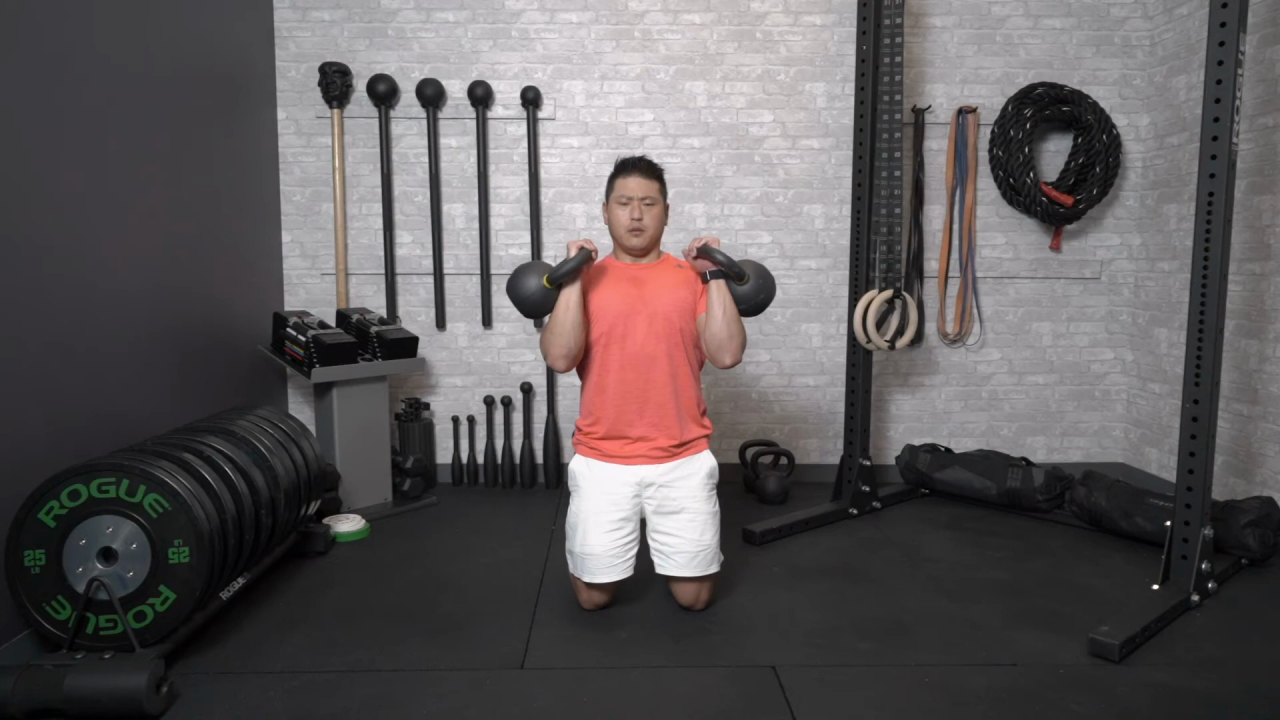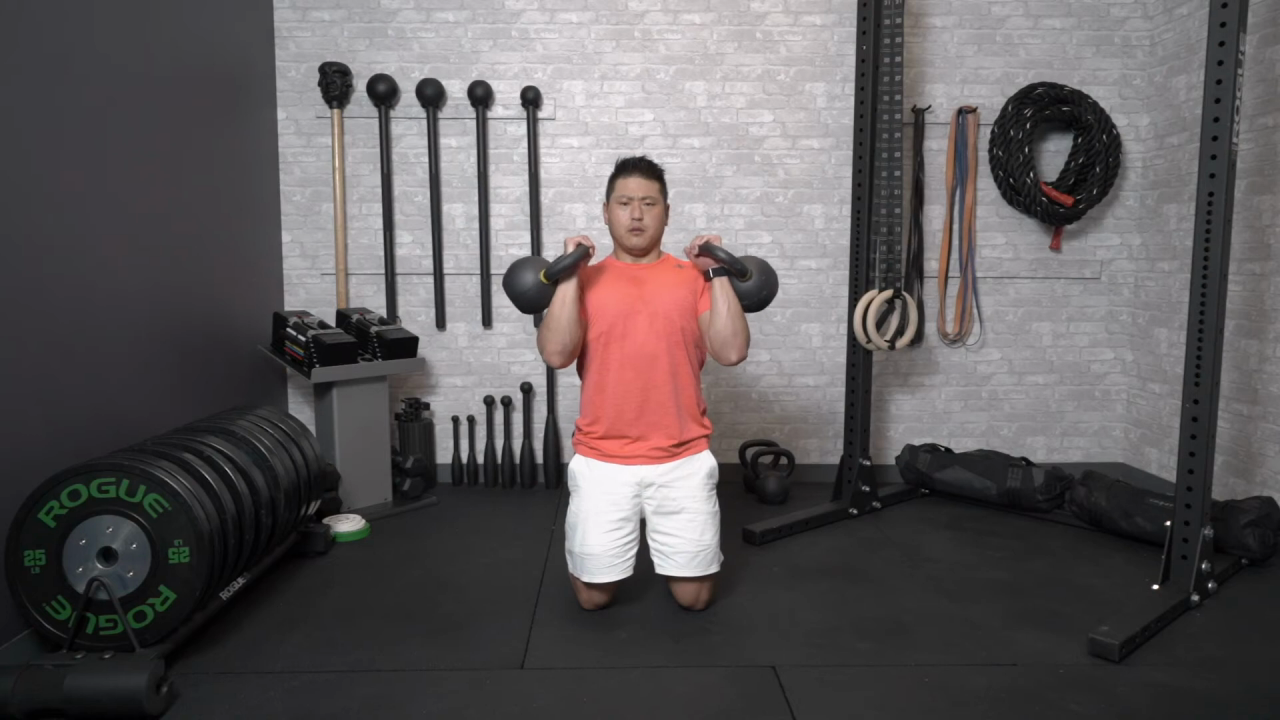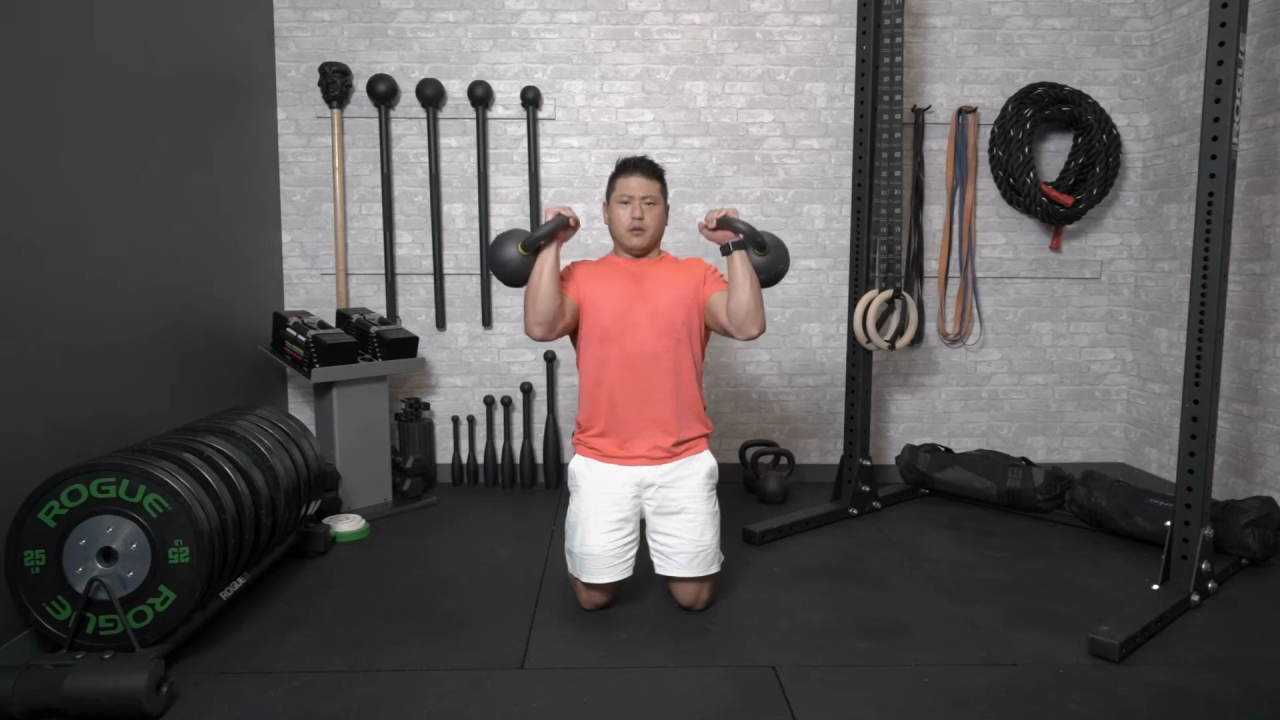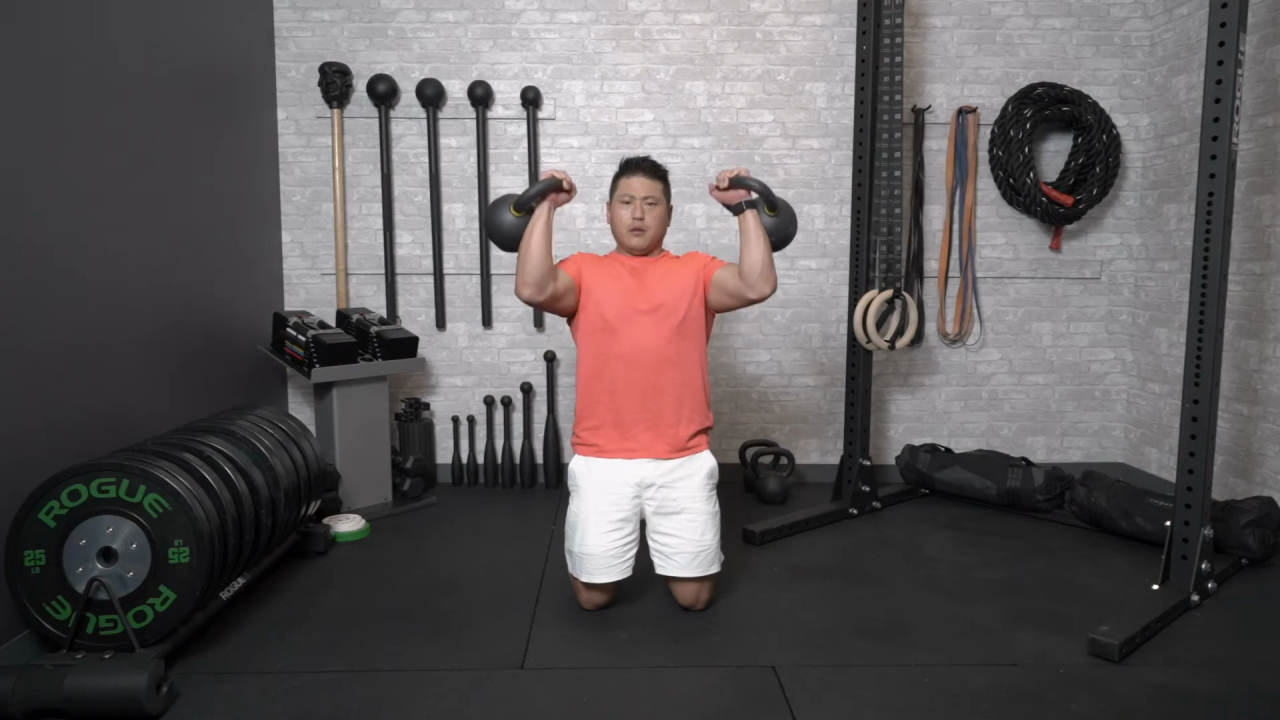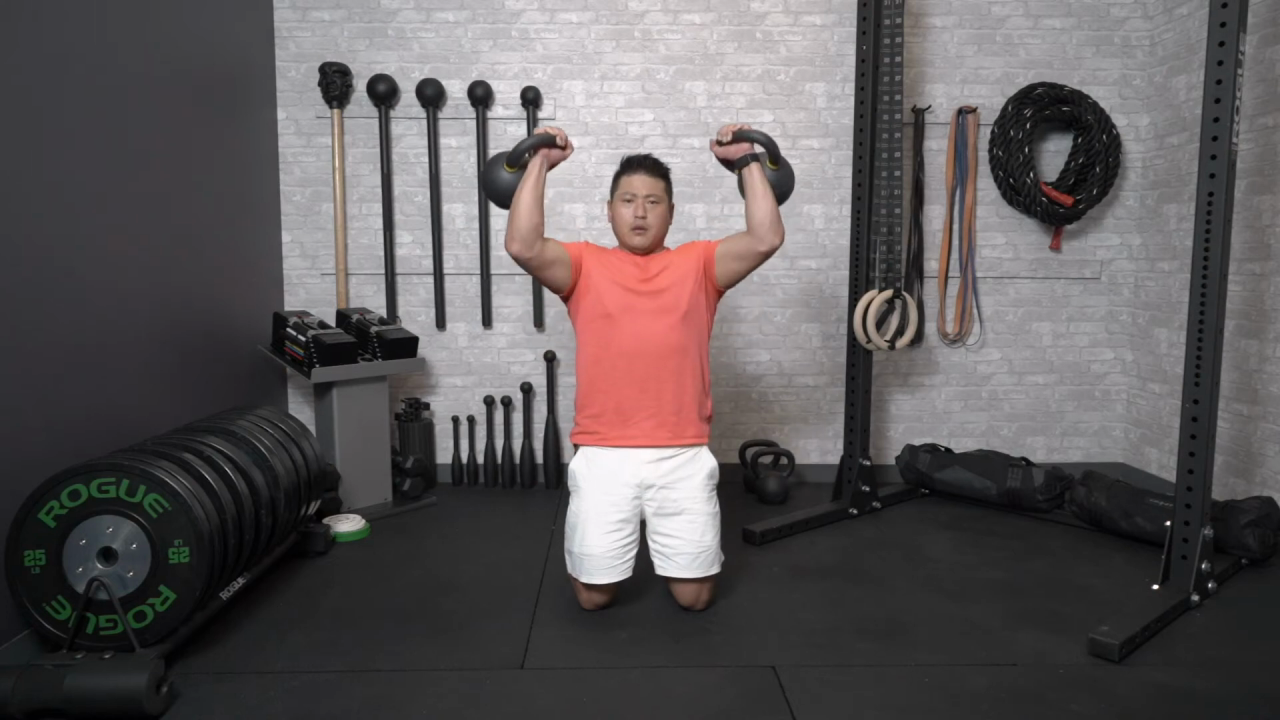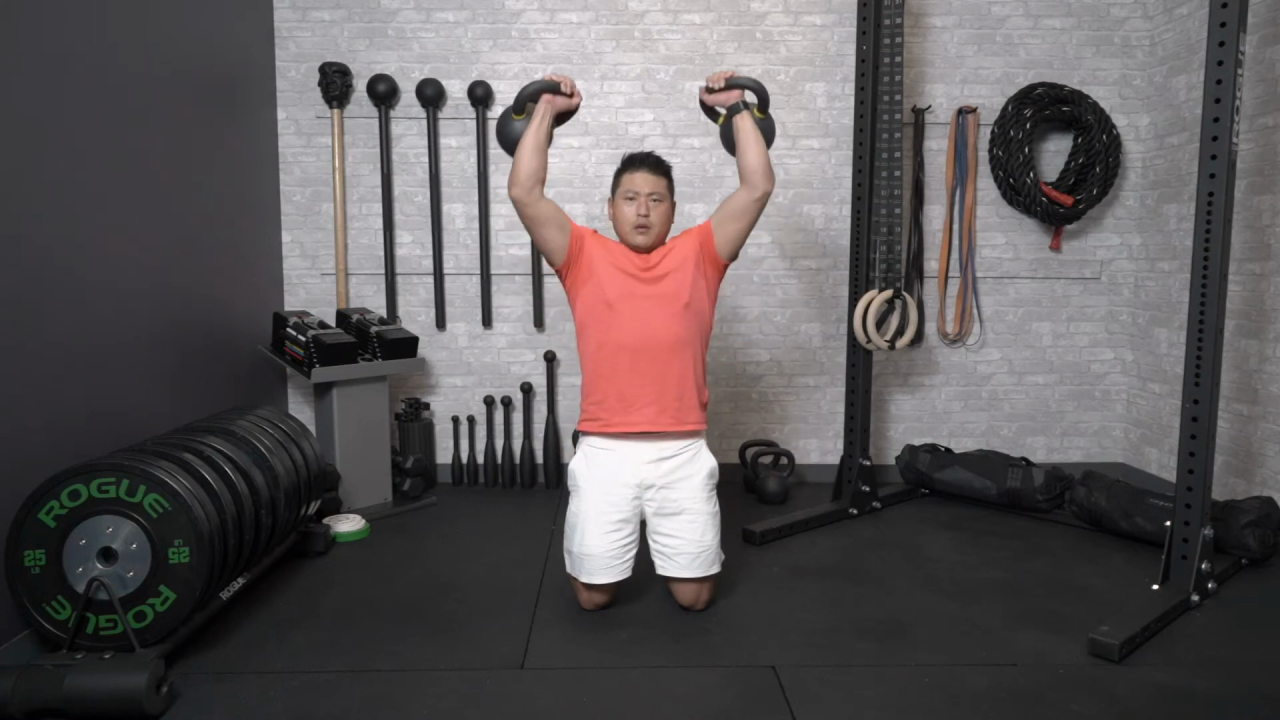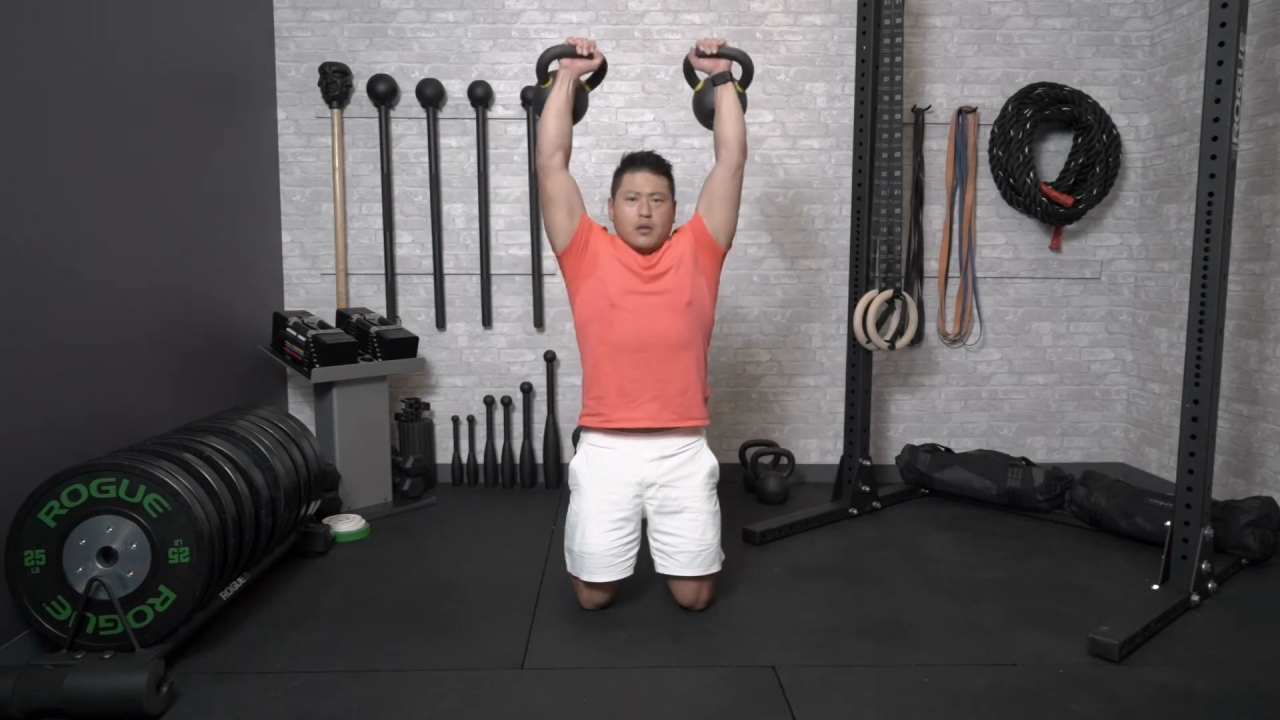
dt=0.5s
person 1, frame 1
left shoulder: (693, 277)
right shoulder: (583, 279)
left elbow: (727, 354)
right elbow: (559, 358)
left wrist: (714, 274)
right wrist: (573, 277)
left hip: (682, 460)
right hip: (601, 461)
left knee: (694, 595)
right knee: (594, 595)
left ankle: (670, 546)
person 1, frame 2
left shoulder: (694, 276)
right shoulder: (584, 278)
left elbow: (732, 351)
right elbow: (555, 353)
left wrist: (718, 272)
right wrist: (569, 273)
left hip: (683, 460)
right hip: (602, 461)
left knee: (694, 595)
right knee: (594, 595)
left ankle: (669, 551)
person 1, frame 3
left shoulder: (695, 274)
right shoulder: (582, 276)
left elbow: (748, 324)
right elbow: (540, 326)
left wrist: (734, 245)
right wrist: (551, 244)
left hip: (682, 461)
right hip: (602, 462)
left knee: (694, 595)
right knee: (594, 593)
left ankle: (661, 543)
right ankle: (610, 546)
person 1, frame 4
left shoulder: (696, 270)
right shoulder: (584, 270)
left elbow: (758, 285)
right elbow: (532, 289)
left wrist: (744, 206)
right wrist: (545, 207)
left hip: (682, 460)
right hip: (602, 460)
left knee: (694, 593)
right knee: (594, 593)
left ankle: (667, 545)
right ankle: (617, 544)
person 1, frame 5
left shoulder: (697, 264)
right shoulder: (585, 266)
left elbow: (766, 239)
right elbow: (522, 245)
left wrist: (747, 161)
right wrist: (540, 162)
left hip: (682, 455)
right hip: (604, 455)
left knee: (694, 594)
right knee: (594, 593)
left ankle: (668, 549)
right ankle: (598, 550)
person 1, frame 6
left shoulder: (698, 255)
right shoulder: (585, 257)
left elbow: (758, 186)
right elbow: (523, 191)
left wrist: (735, 108)
right wrist: (546, 110)
left hip: (682, 452)
right hip: (605, 451)
left knee: (694, 593)
right knee: (594, 593)
left ankle: (666, 540)
right ankle: (614, 541)
person 1, frame 7
left shoulder: (697, 253)
right shoulder: (588, 254)
left elbow: (730, 159)
right elbow: (552, 161)
left wrist: (720, 77)
right wrist: (568, 76)
left hip: (682, 449)
right hip: (606, 449)
left knee: (695, 593)
right knee: (594, 593)
left ankle: (673, 543)
right ankle: (611, 542)
